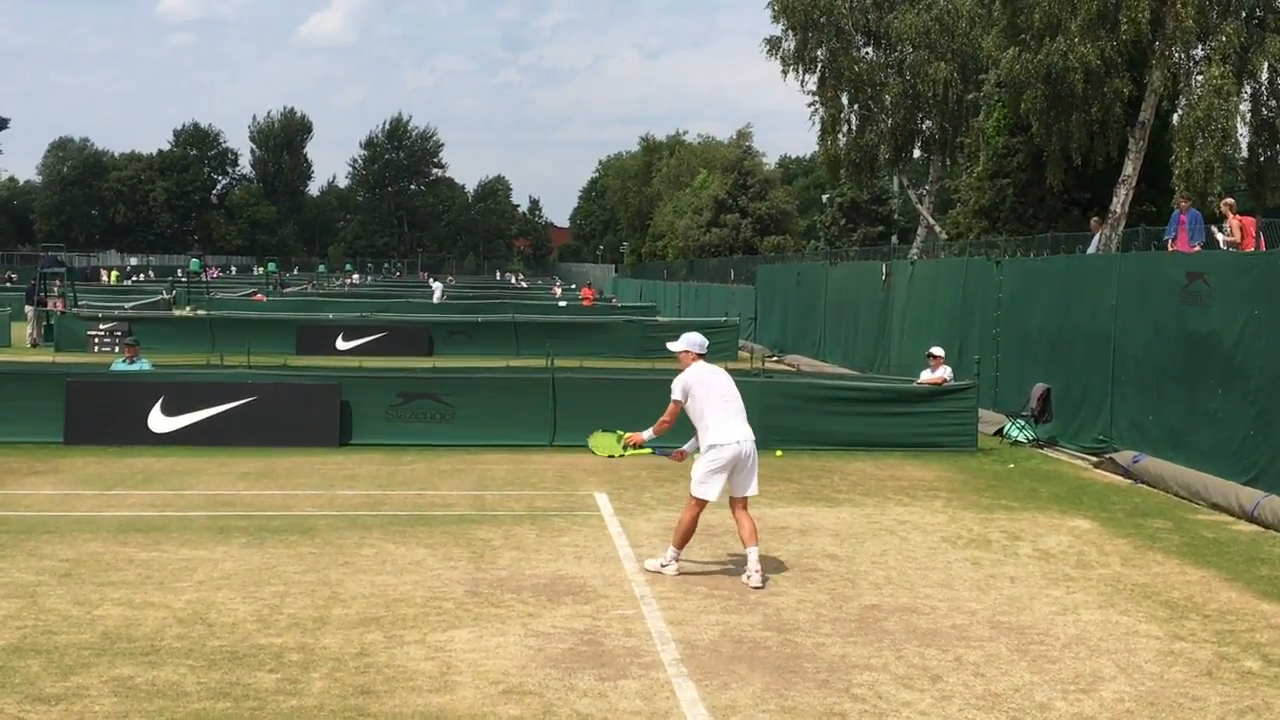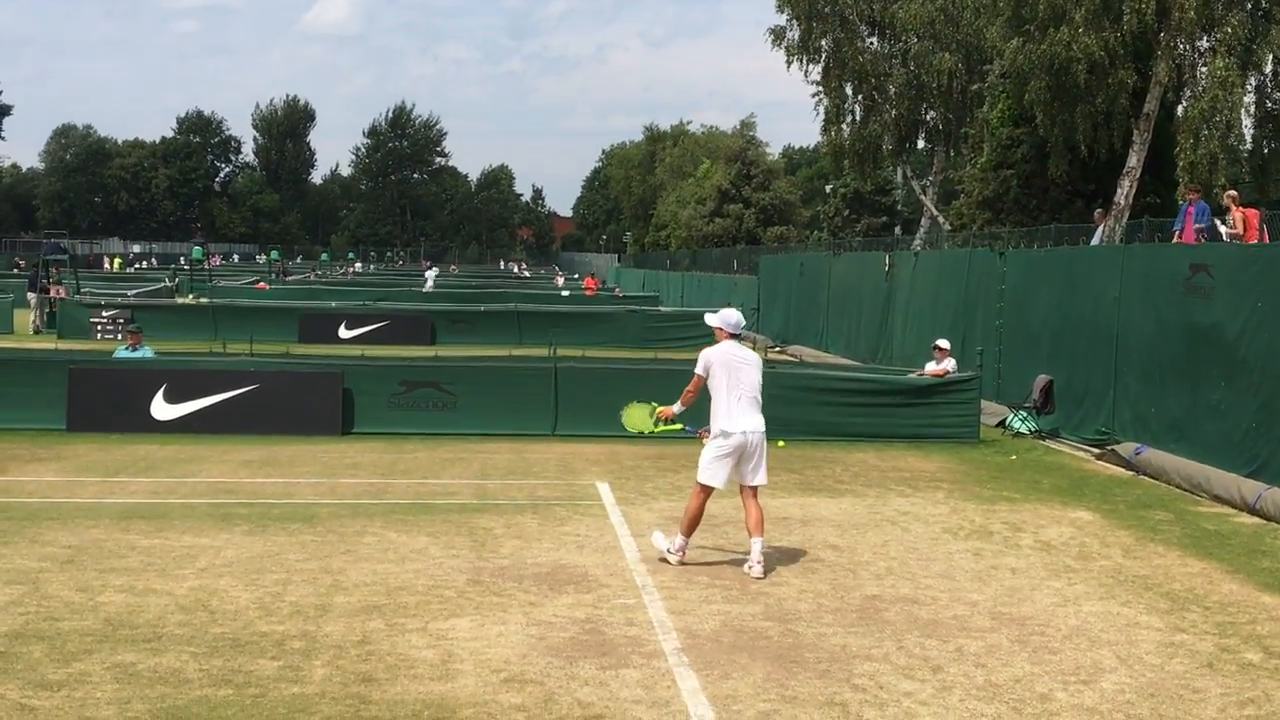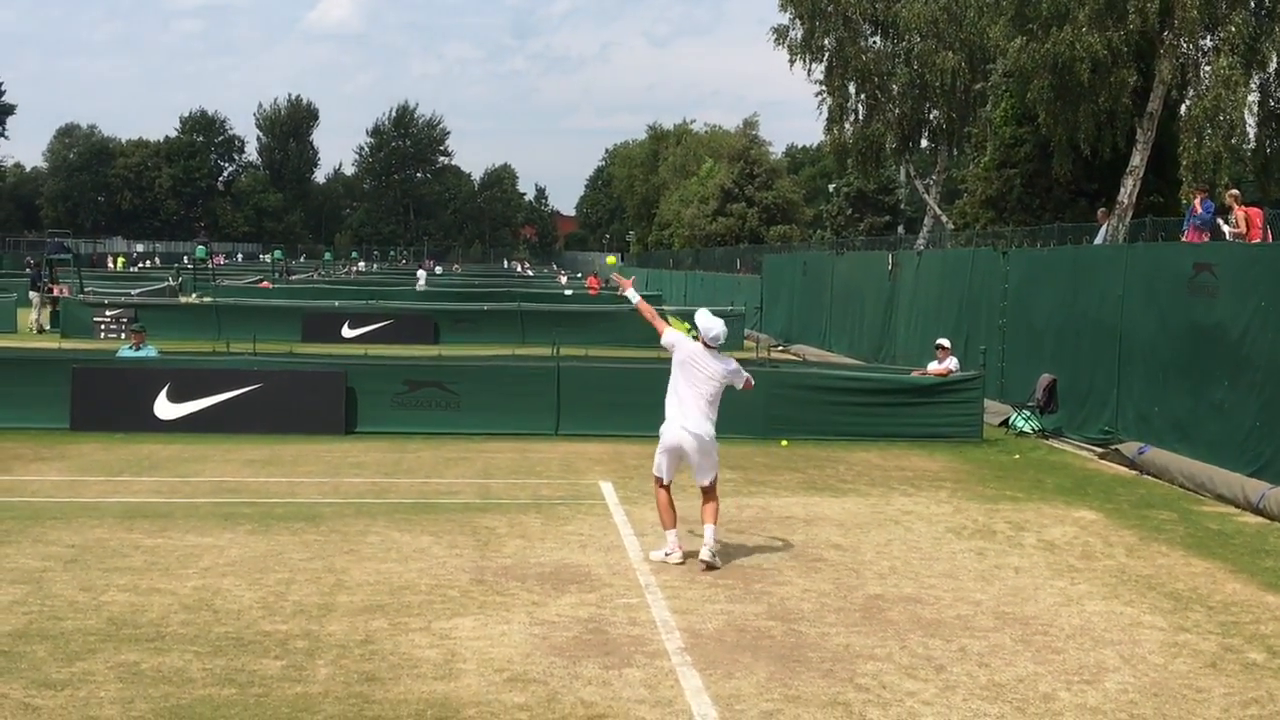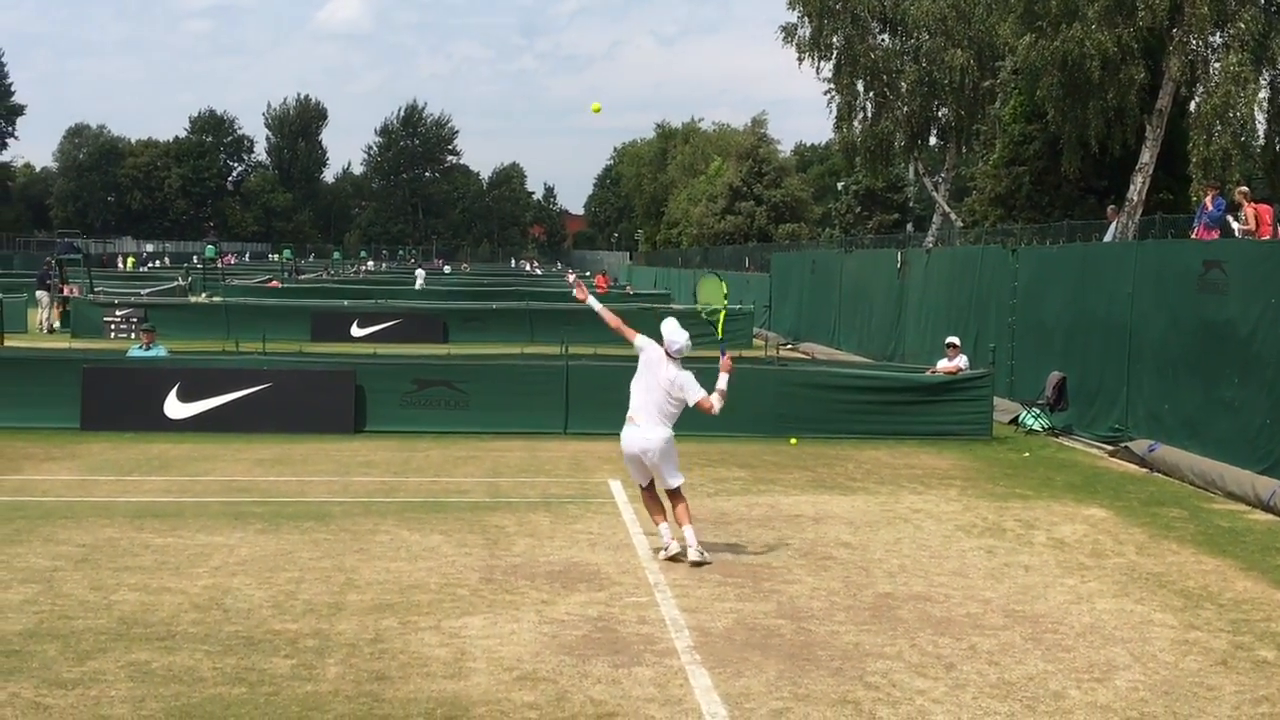
dt=0.5s
person 1, frame 1
left shoulder: (684, 379)
right shoulder: (720, 374)
left elbow: (667, 421)
left wrist: (644, 436)
right wrist: (688, 448)
left hip: (720, 447)
right hip: (746, 442)
left knee: (694, 505)
right knee: (740, 509)
left ankle: (669, 561)
right ankle: (754, 569)
person 1, frame 2
left shoulder: (710, 354)
right shoulder: (755, 358)
left elbow: (692, 392)
left wrist: (673, 409)
left hip: (727, 434)
right hip: (755, 431)
left knee: (701, 492)
right knee: (750, 497)
left ankle: (677, 549)
right ankle: (756, 559)
person 1, frame 3
left shoulder: (683, 346)
right shoulder: (728, 366)
left elbow: (654, 318)
right elbow: (748, 384)
left wrist: (629, 291)
left hip: (674, 433)
right hip: (703, 437)
left knee: (662, 486)
right knee: (709, 493)
left ankle: (672, 547)
right ankle: (709, 546)
person 1, frame 4
left shoulder: (649, 348)
right shoulder: (684, 379)
left elbow: (618, 325)
right elbow: (713, 408)
left wrist: (590, 299)
right wrist: (724, 376)
left hip: (632, 441)
right hip: (660, 443)
left knee: (647, 489)
right knee: (675, 495)
left ankle: (670, 542)
right ankle: (693, 546)
